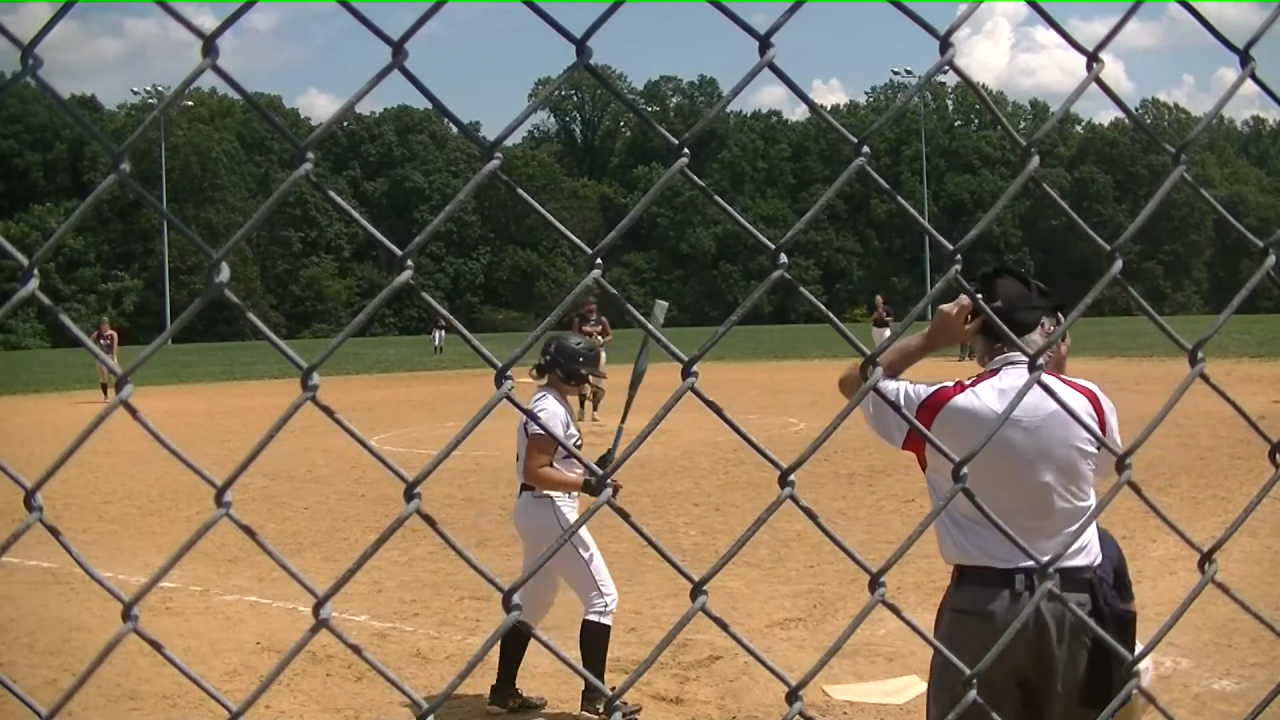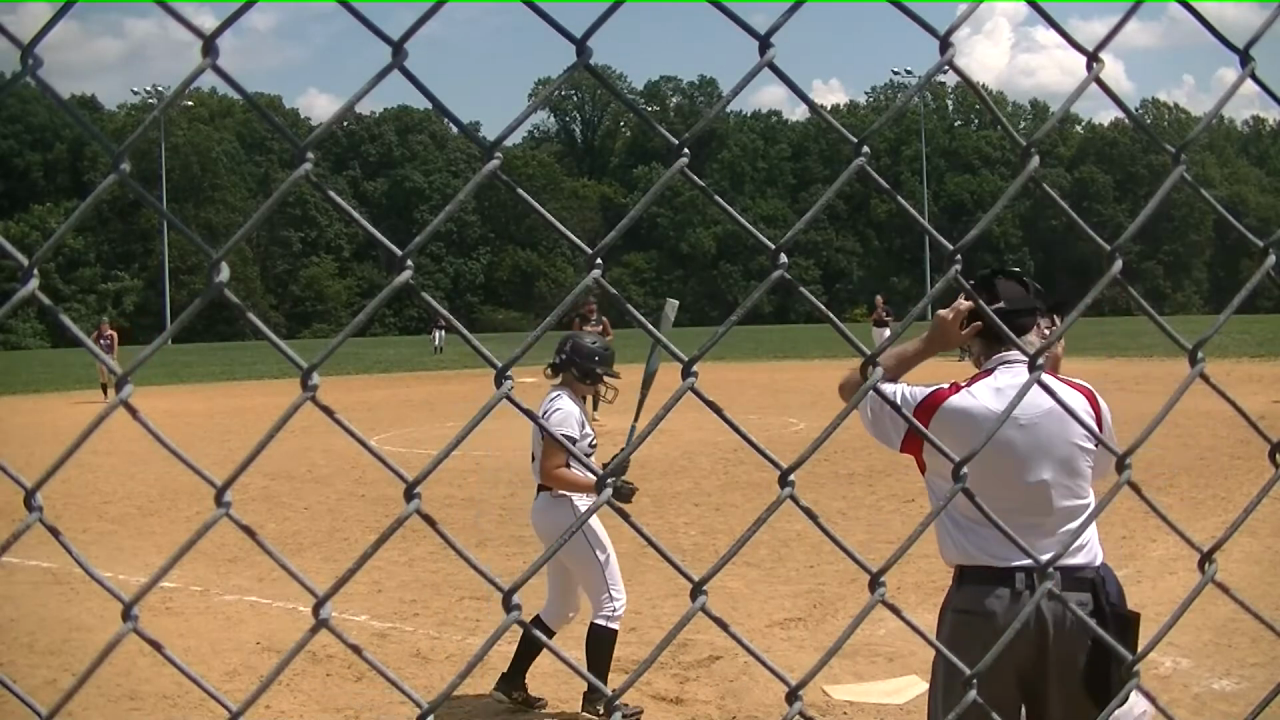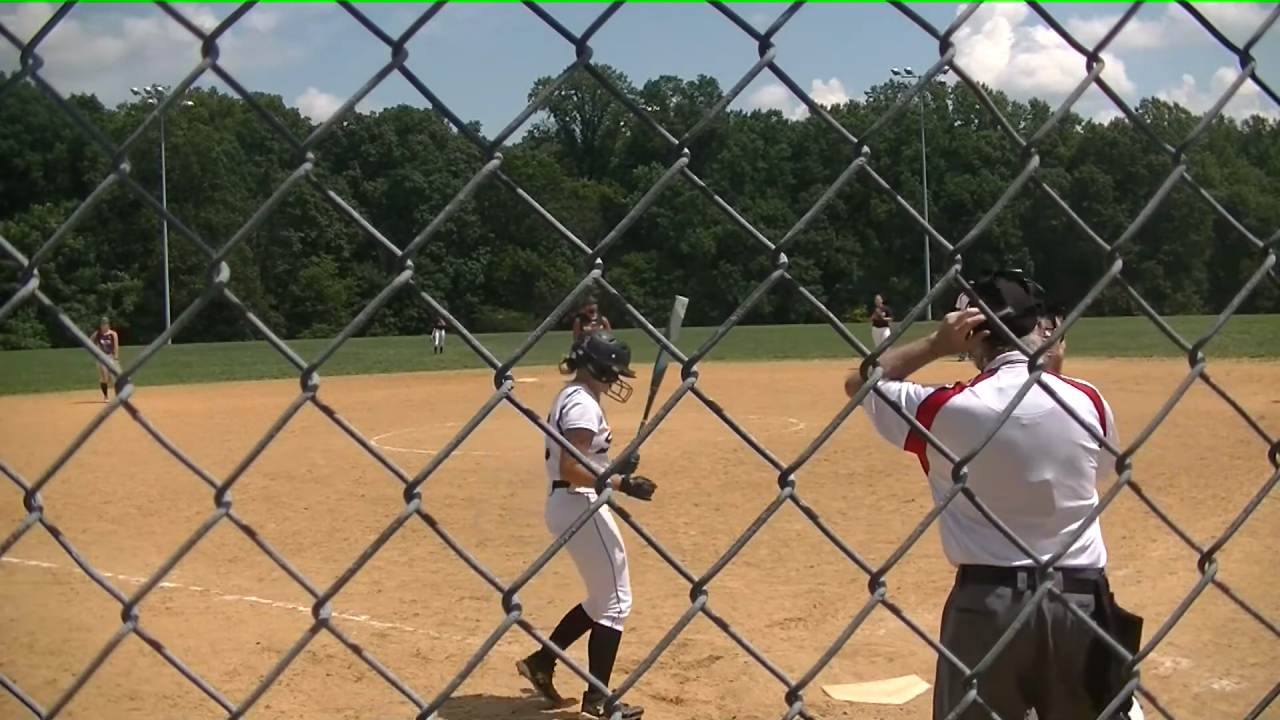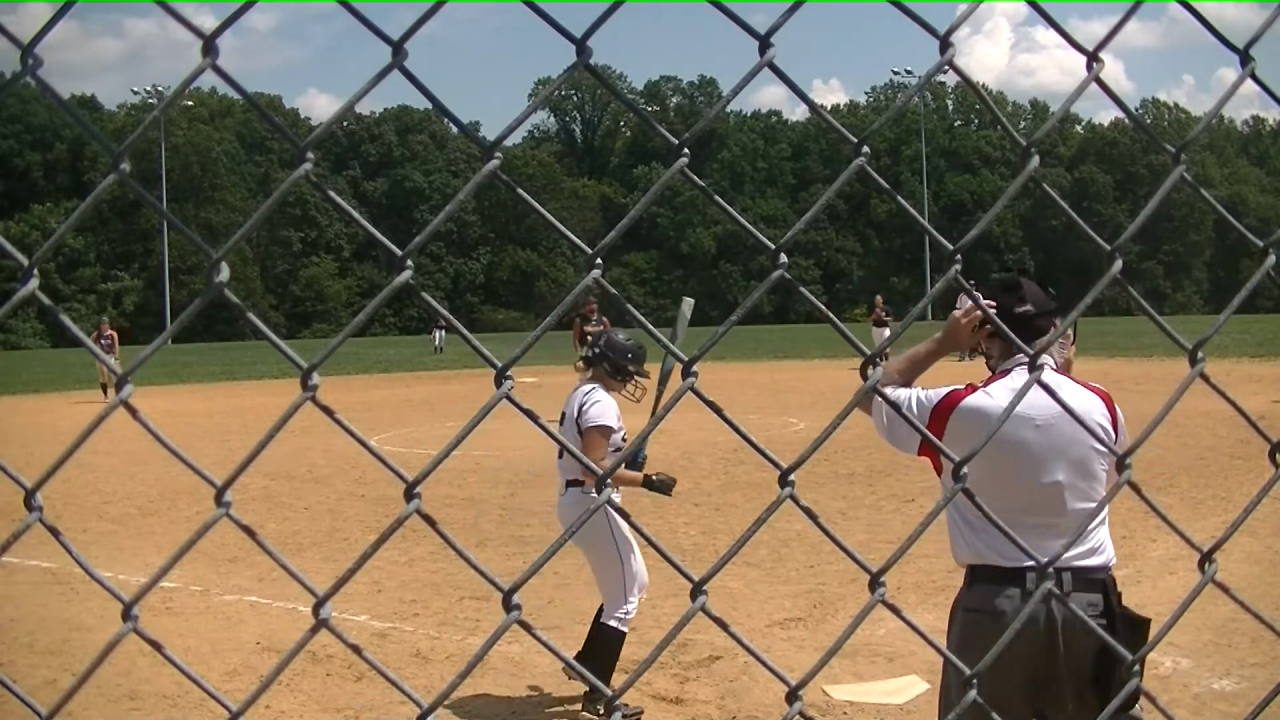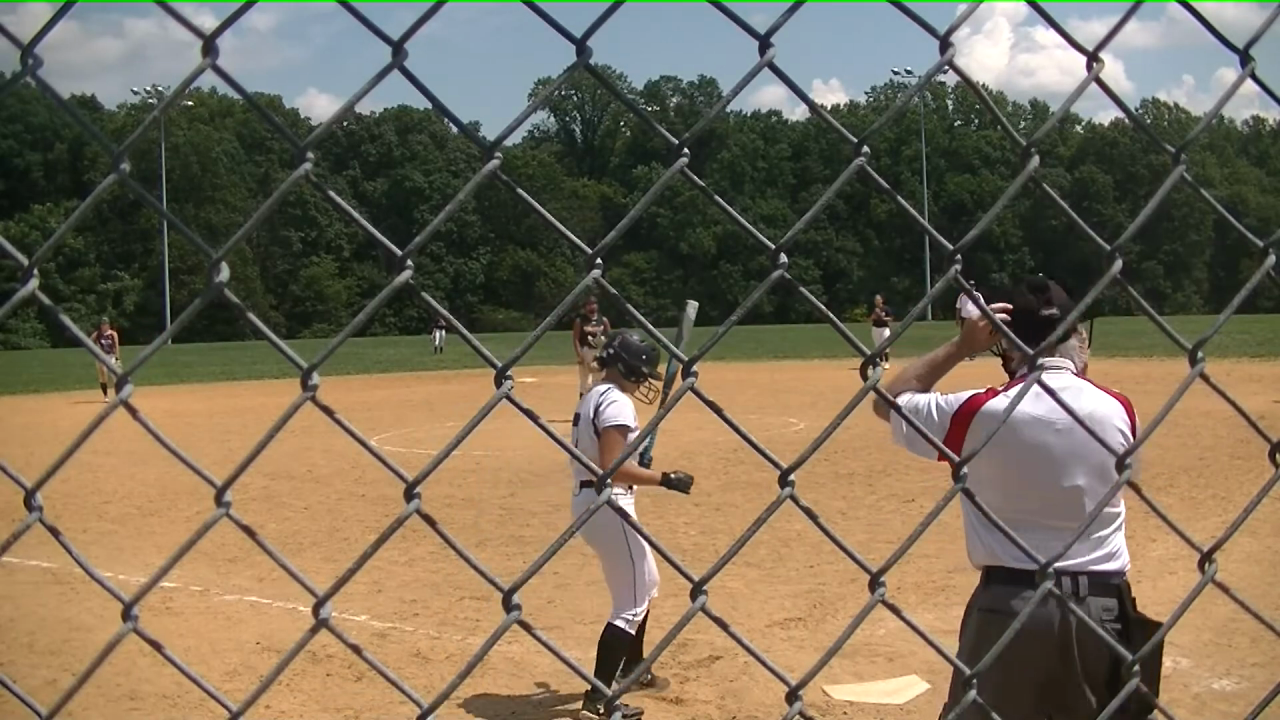
dt=0.1s
person 1, frame 1
left shoulder: (947, 408)
right shoulder: (1086, 400)
left elbow: (853, 382)
left wrist: (930, 339)
right wrist: (1059, 372)
left hip: (981, 605)
right hip: (1072, 602)
person 1, frame 2
left shoulder: (946, 408)
right shoulder: (1085, 399)
left elbow: (852, 387)
left wrist: (928, 343)
left hip: (983, 604)
right hip: (1075, 601)
person 1, frame 3
left shoulder: (949, 409)
right shoulder: (1089, 400)
left elbow: (860, 384)
left wrist: (936, 345)
left hip: (986, 603)
right hip: (1078, 601)
person 1, frame 4
left shoulder: (963, 409)
right shoulder: (1101, 405)
left elbow: (872, 396)
left wrist: (943, 343)
left hip: (996, 603)
right hip: (1087, 602)
person 1, frame 5
left shoulder: (982, 413)
right shoulder: (1119, 410)
left elbow: (887, 401)
left wrist: (960, 348)
left hip: (1011, 605)
right hip: (1101, 605)
person 2, frame 1
left shoulder: (550, 402)
right shoulder: (551, 408)
right elbow: (535, 472)
left wrist: (590, 469)
right wrist: (586, 484)
left hip: (537, 512)
right hip: (550, 513)
left knee: (531, 603)
right knee: (602, 598)
person 2, frame 2
left shoulder: (561, 401)
right shoulder: (566, 409)
right elbow: (552, 474)
left wrist: (603, 471)
left hip: (554, 511)
right hip: (569, 512)
left knee: (561, 606)
right knee: (612, 601)
left ankle: (511, 682)
person 2, frame 3
left shoulder: (571, 396)
right shoulder: (583, 404)
right elbow: (571, 469)
left wrist: (616, 468)
right wrist: (623, 483)
left hip: (566, 506)
right hip: (581, 508)
left knee: (603, 600)
right knee: (616, 602)
left ankle: (540, 663)
person 2, frame 4
left shoulder: (579, 396)
right shoulder: (600, 402)
right elbow: (593, 467)
left wrist: (625, 465)
right wrist: (646, 481)
left hip: (575, 502)
right hip: (594, 506)
left knee: (634, 583)
right knee: (621, 603)
left ankle: (587, 663)
person 2, frame 5
left shoulder: (592, 396)
right shoulder: (616, 402)
right elbow: (610, 467)
left wrist: (636, 467)
right wrist: (665, 479)
left hip: (590, 502)
right hip: (608, 507)
left knee: (645, 582)
right knee: (630, 605)
left ankle: (632, 667)
